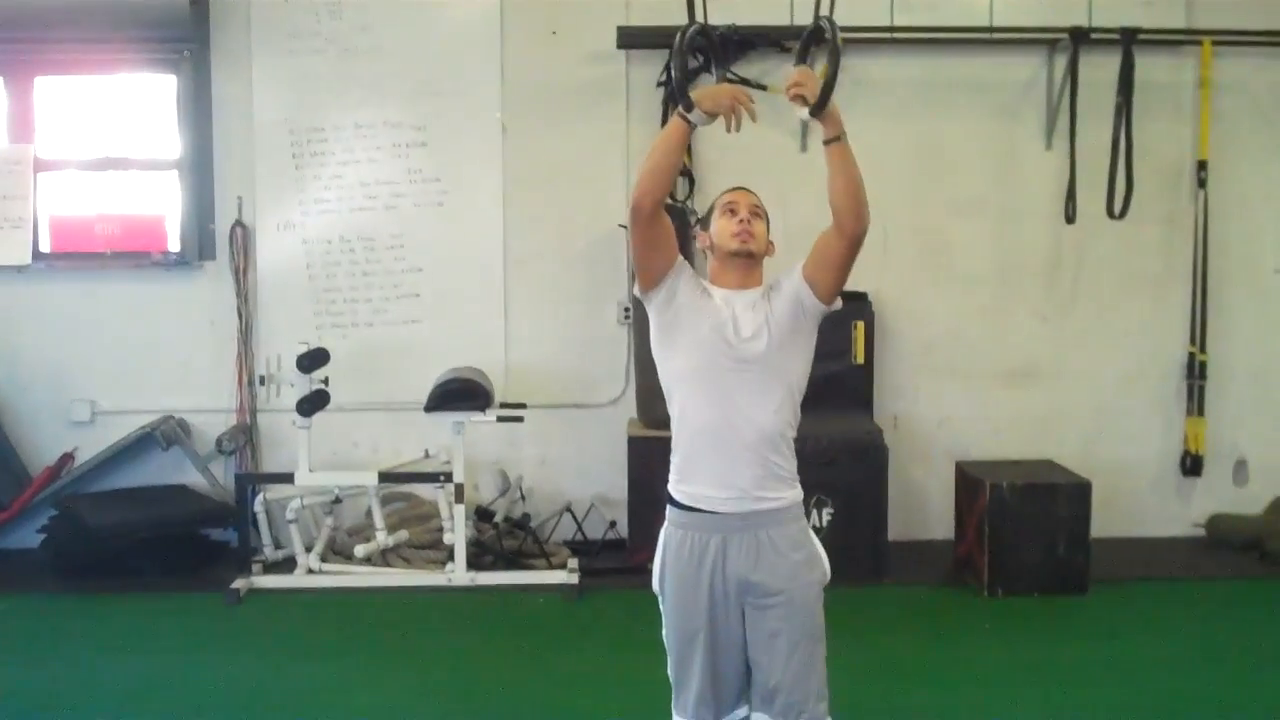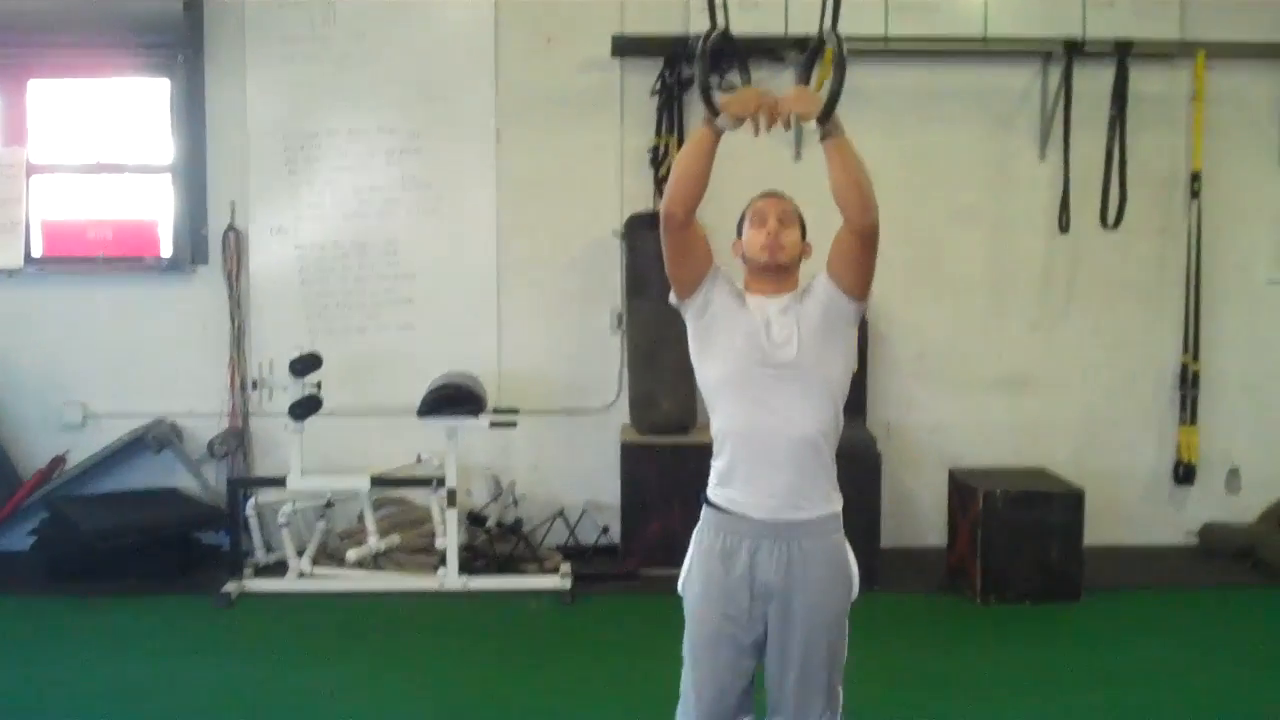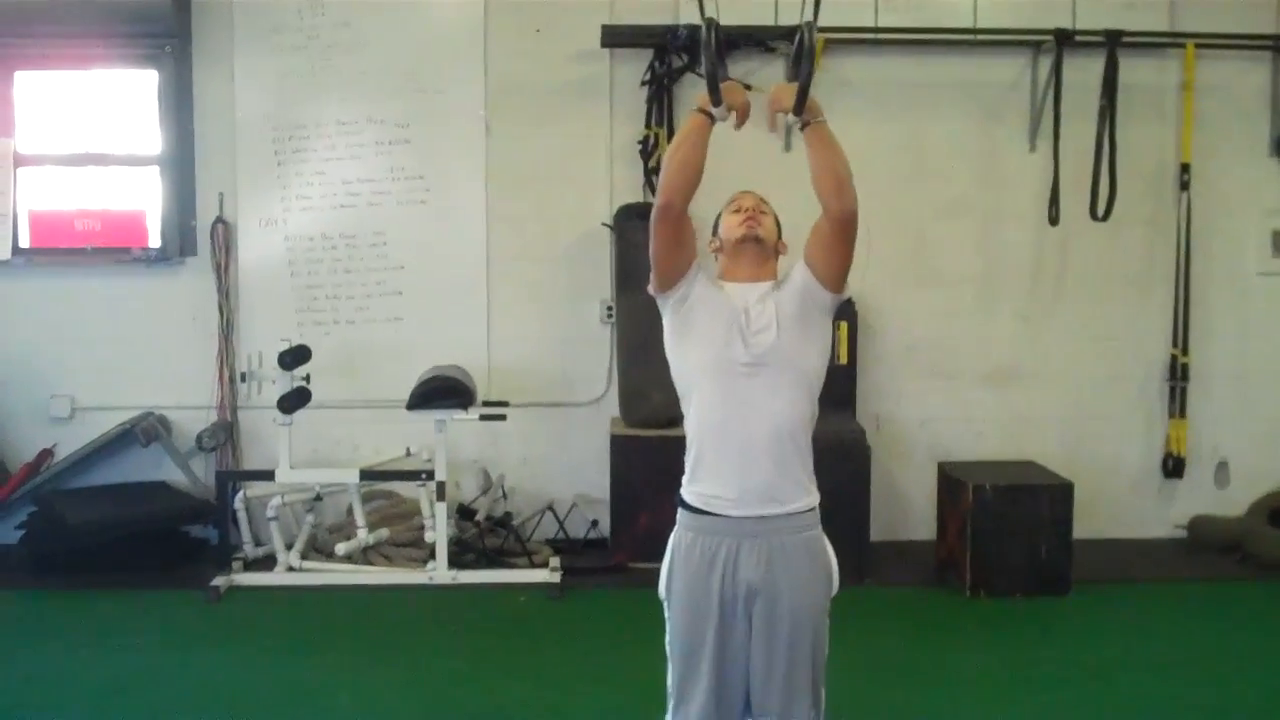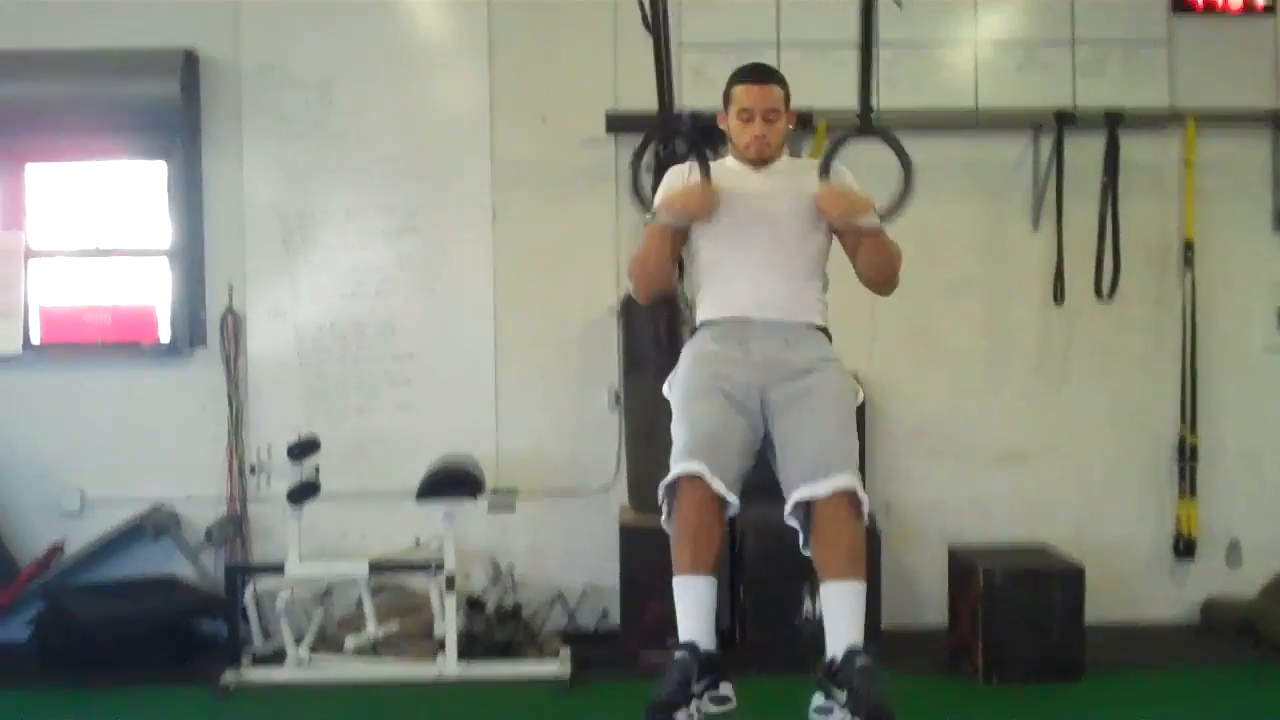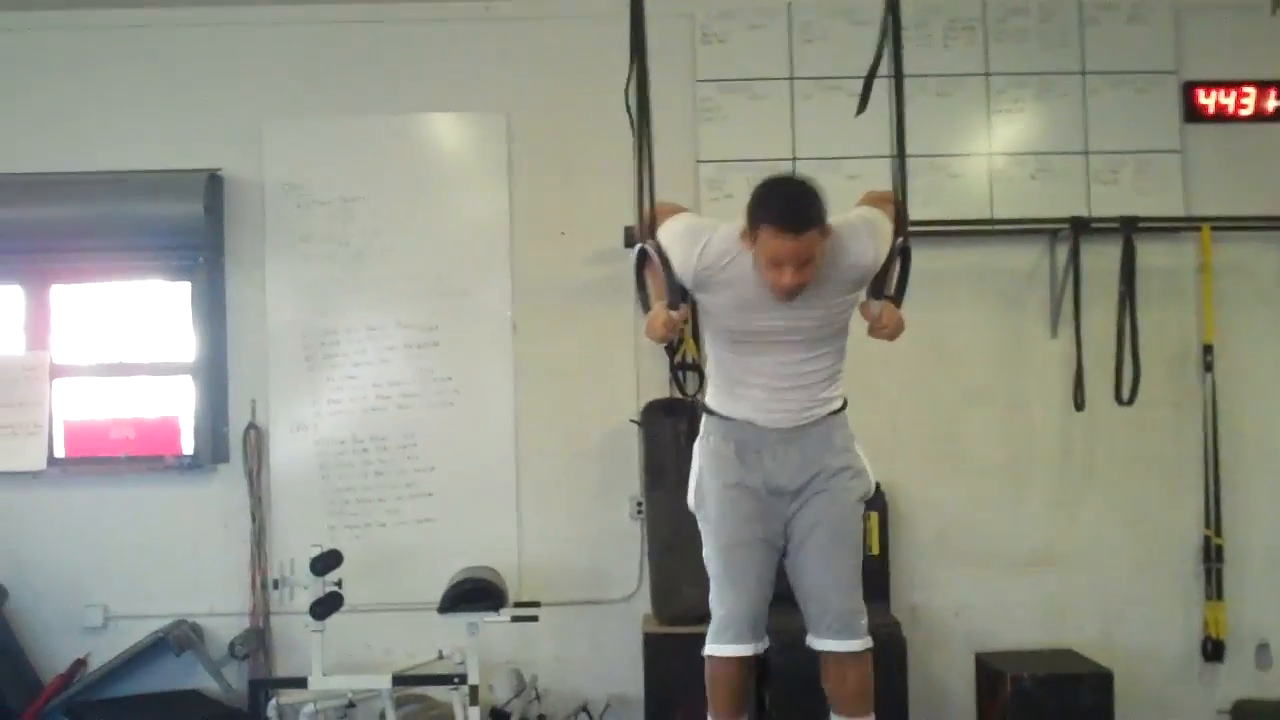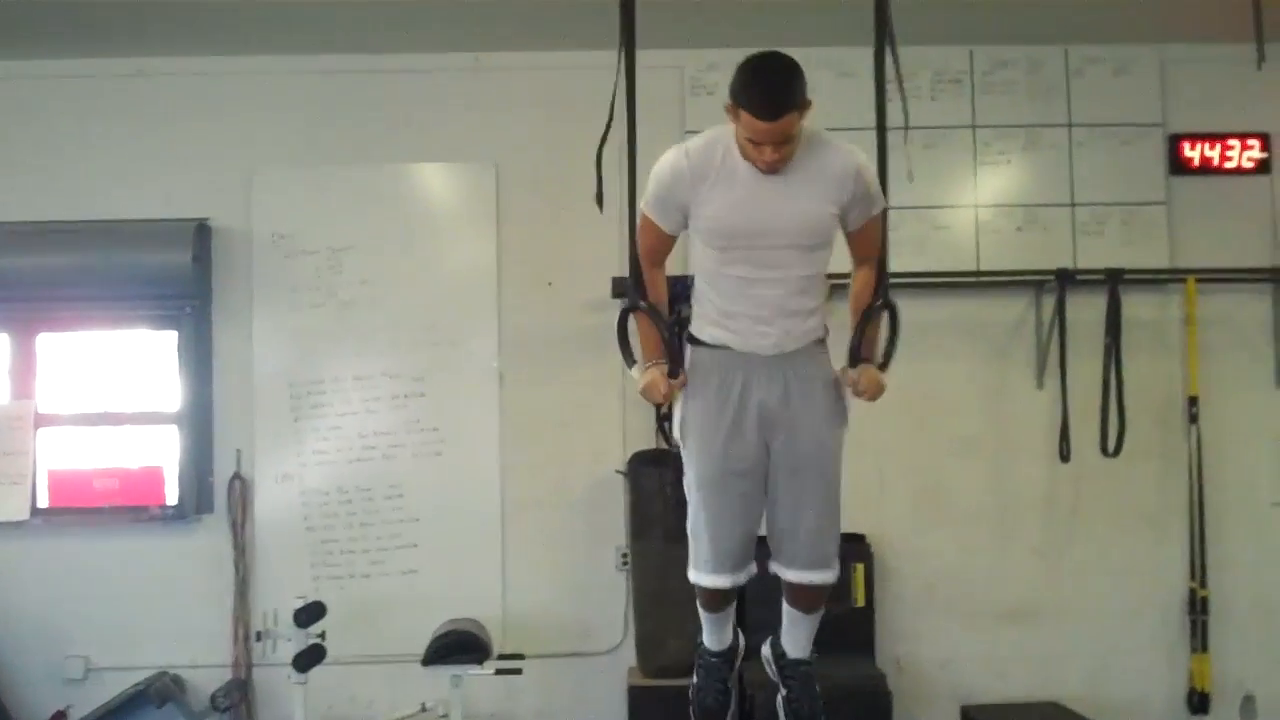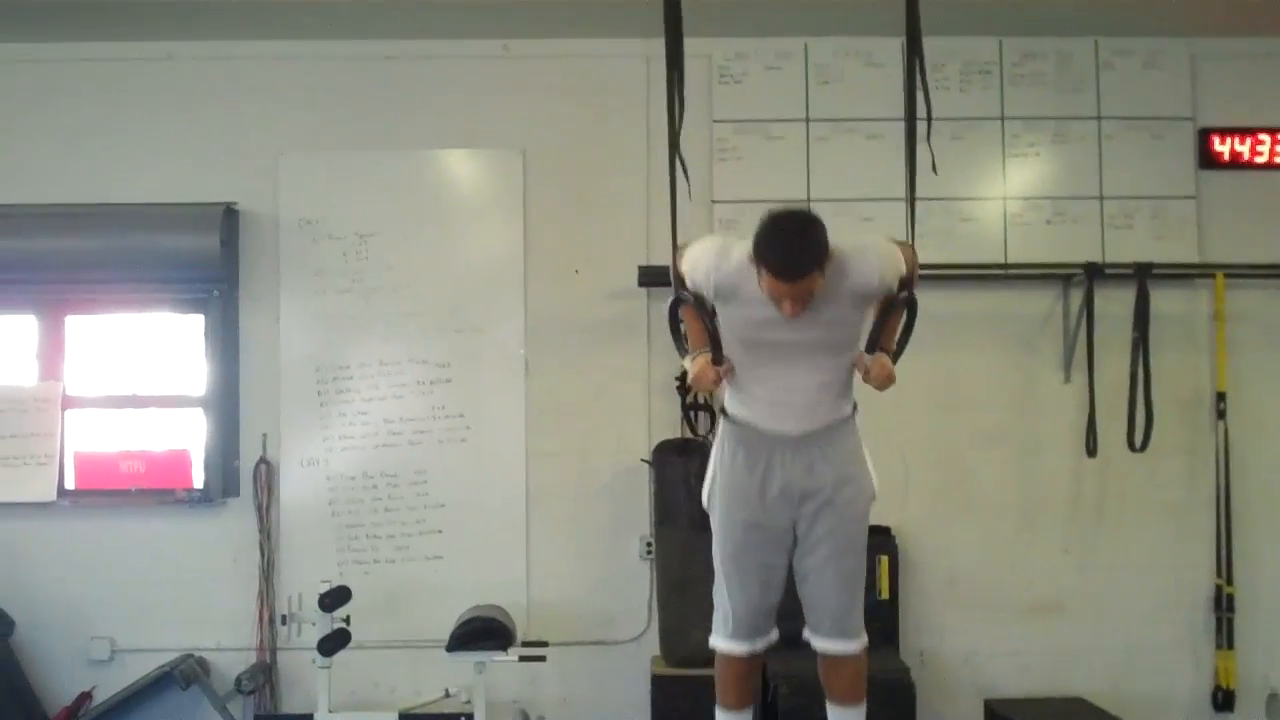
dt=0.7s
person 1, frame 1
left shoulder: (794, 304)
right shoulder: (676, 299)
left elbow: (851, 225)
right elbow: (644, 204)
left wrist: (829, 121)
right wrist: (692, 113)
left hip: (778, 529)
right hip: (695, 528)
person 1, frame 2
left shoulder: (829, 309)
right shoulder: (710, 306)
left elbow: (863, 221)
right elbow: (674, 214)
left wrist: (827, 125)
right wrist: (717, 121)
left hip: (812, 538)
right hip: (728, 534)
person 1, frame 3
left shoulder: (806, 299)
right shoulder: (687, 297)
left elbow: (842, 208)
right elbow: (669, 201)
left wrist: (810, 116)
right wrist: (705, 110)
left hip: (790, 534)
right hip: (706, 533)
person 1, frame 4
left shoulder: (823, 182)
right shoulder: (687, 179)
left elbow: (884, 279)
right elbow: (645, 288)
left wrist: (864, 220)
right wrist: (668, 216)
left hip: (804, 350)
right hip: (720, 346)
left knee: (832, 490)
right knee: (696, 478)
left ankle: (846, 664)
right ankle: (696, 656)
person 1, frame 5
left shoulder: (859, 250)
right shoulder: (701, 251)
left elbow: (882, 198)
right elbow: (658, 214)
left wrist: (883, 302)
right wrist: (658, 303)
left hip: (823, 441)
right hip: (735, 441)
left knee: (840, 624)
right knee: (735, 626)
person 1, frame 6
left shoulder: (846, 170)
right shoulder: (684, 167)
left elbow: (870, 265)
right elbow: (647, 262)
left wrist: (868, 356)
right wrist: (653, 359)
left hip: (805, 369)
right hip: (717, 368)
left knee: (812, 547)
right knee: (718, 546)
left ankle: (793, 656)
right ankle: (717, 650)
person 1, frame 7
left shoulder: (864, 273)
right shoulder: (718, 267)
left elbow: (907, 259)
right elbow: (682, 265)
left wrist: (884, 349)
right wrist: (698, 350)
left hip: (831, 449)
right hip: (748, 449)
left knee: (839, 628)
right knee: (739, 625)
